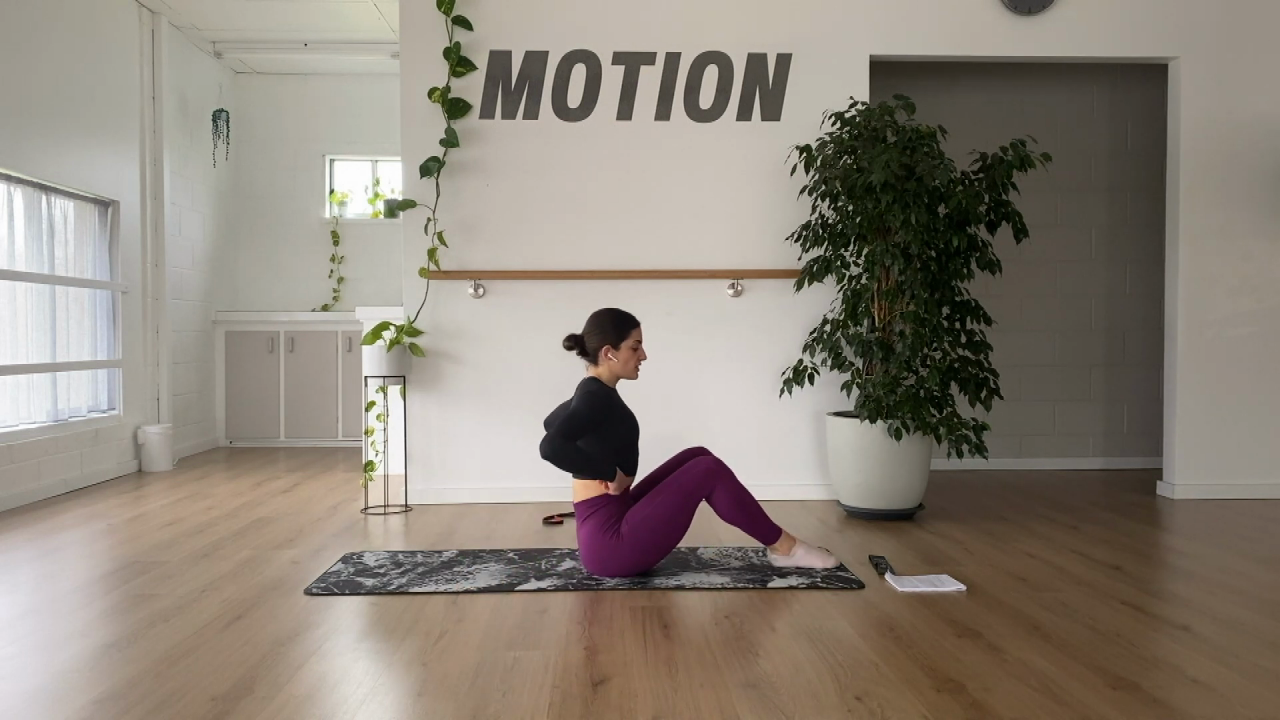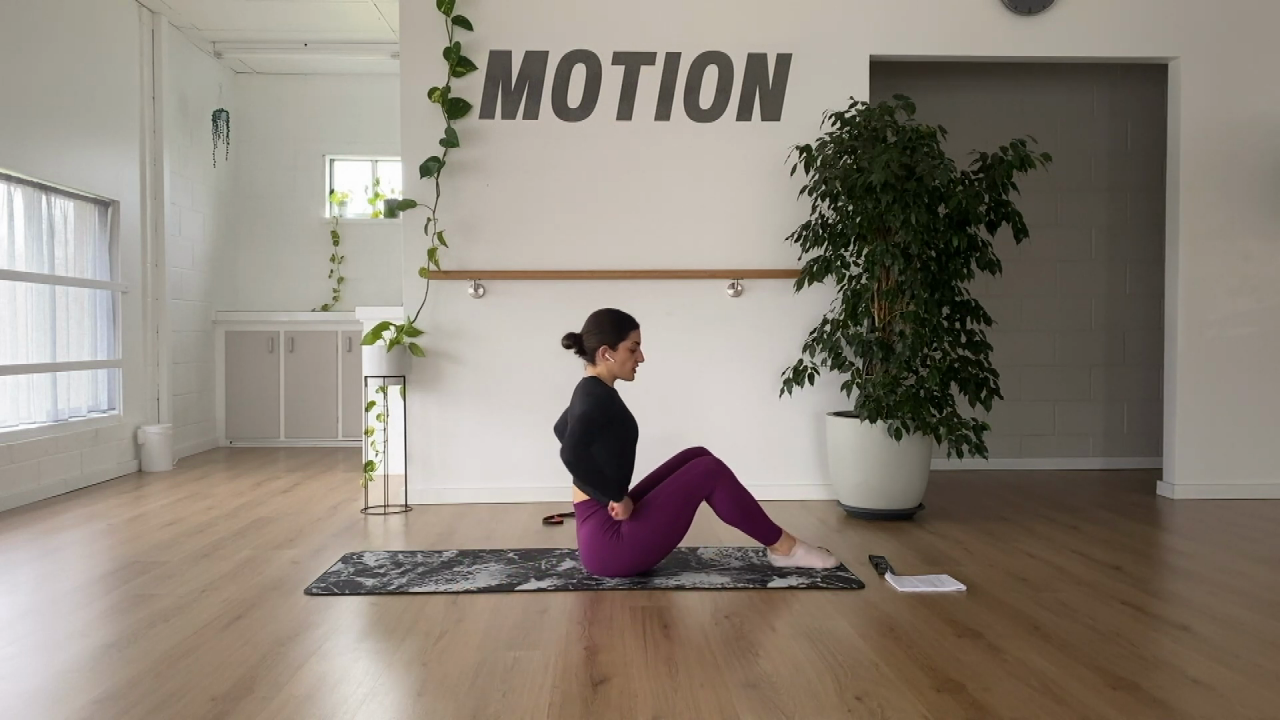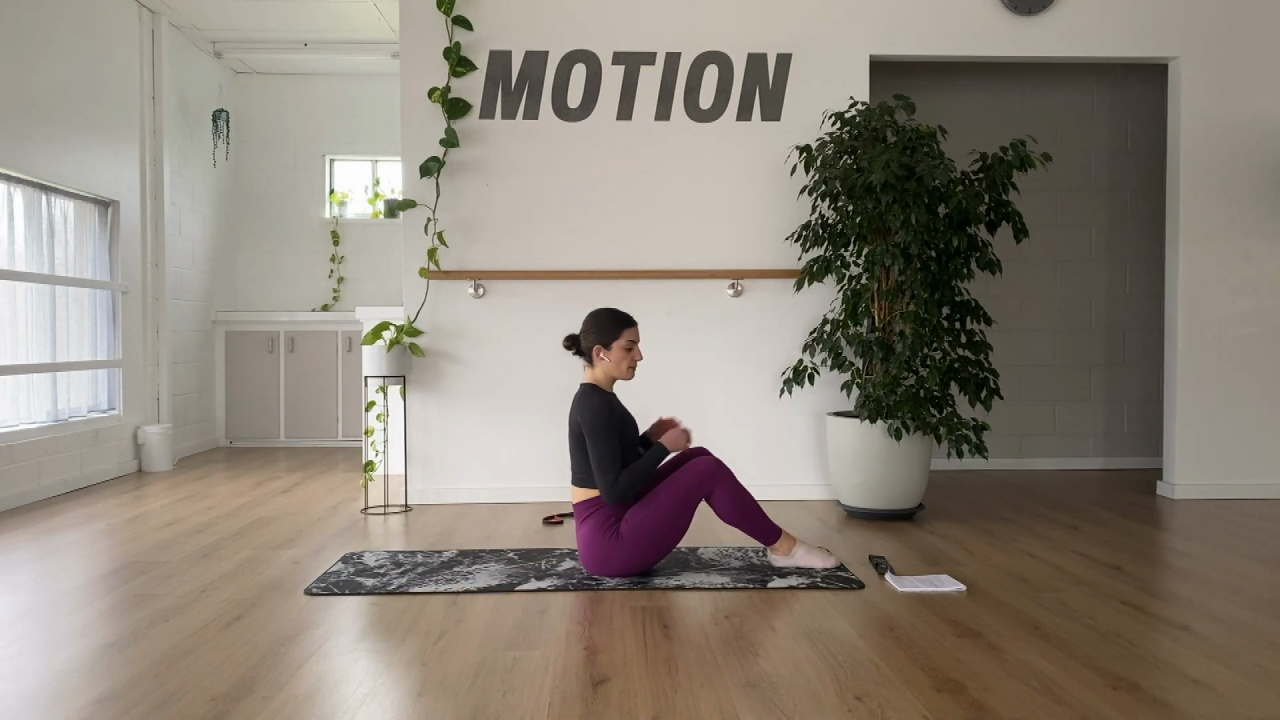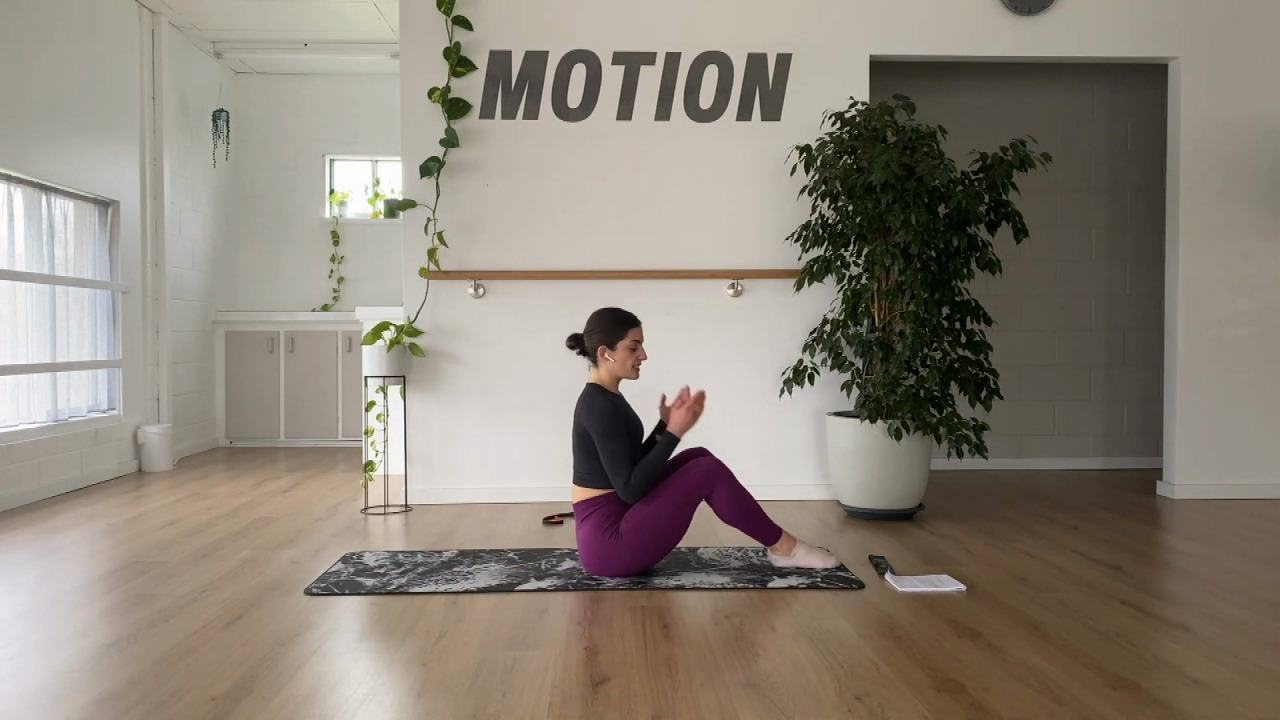
dt=0.3s
person 1, frame 1
left shoulder: (594, 391)
right shoulder: (596, 397)
left elbow: (551, 423)
right elbow: (551, 447)
right wrist: (609, 472)
left hip: (612, 524)
right hip: (610, 543)
left knee: (697, 457)
right knee: (708, 470)
left ankle: (774, 537)
right ankle: (783, 546)
person 1, frame 2
left shoulder: (591, 391)
right shoulder: (598, 395)
left elbow: (563, 431)
right elbow: (572, 453)
right wrist: (616, 496)
left hip: (608, 528)
right hip: (610, 544)
left knee: (697, 457)
right knee: (709, 471)
left ankle: (775, 539)
right ankle: (783, 547)
person 1, frame 3
left shoulder: (592, 398)
right shoulder: (597, 404)
right elbow: (613, 489)
left wrist: (649, 439)
right wrist: (661, 448)
left hip: (612, 526)
right hip: (609, 544)
left knee: (698, 457)
right knee: (708, 471)
left ankle: (778, 541)
right ankle: (784, 547)
person 1, frame 4
left shoulder: (607, 398)
right shoulder: (600, 405)
left elbow: (633, 468)
right elbow: (629, 487)
left wrist: (664, 426)
right wrist: (674, 432)
left hip: (612, 526)
right hip: (608, 544)
left knee: (699, 458)
right knee: (708, 470)
left ankle: (777, 541)
right ankle: (783, 547)
